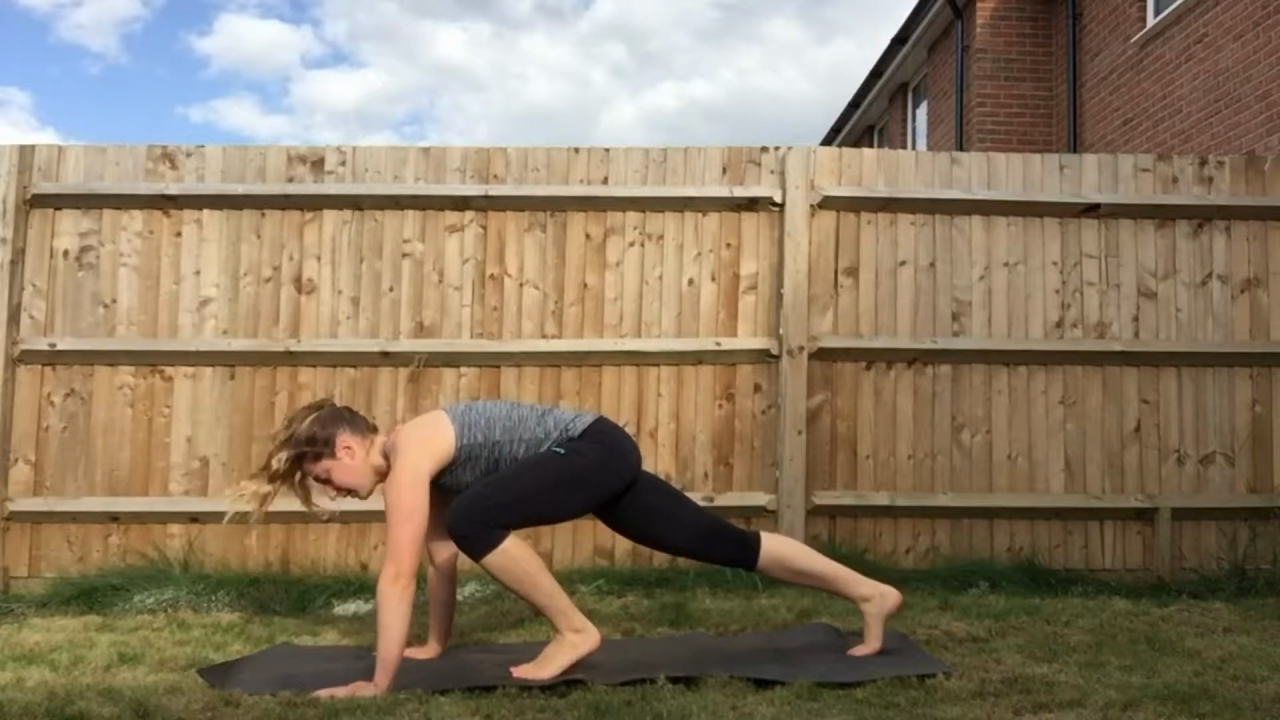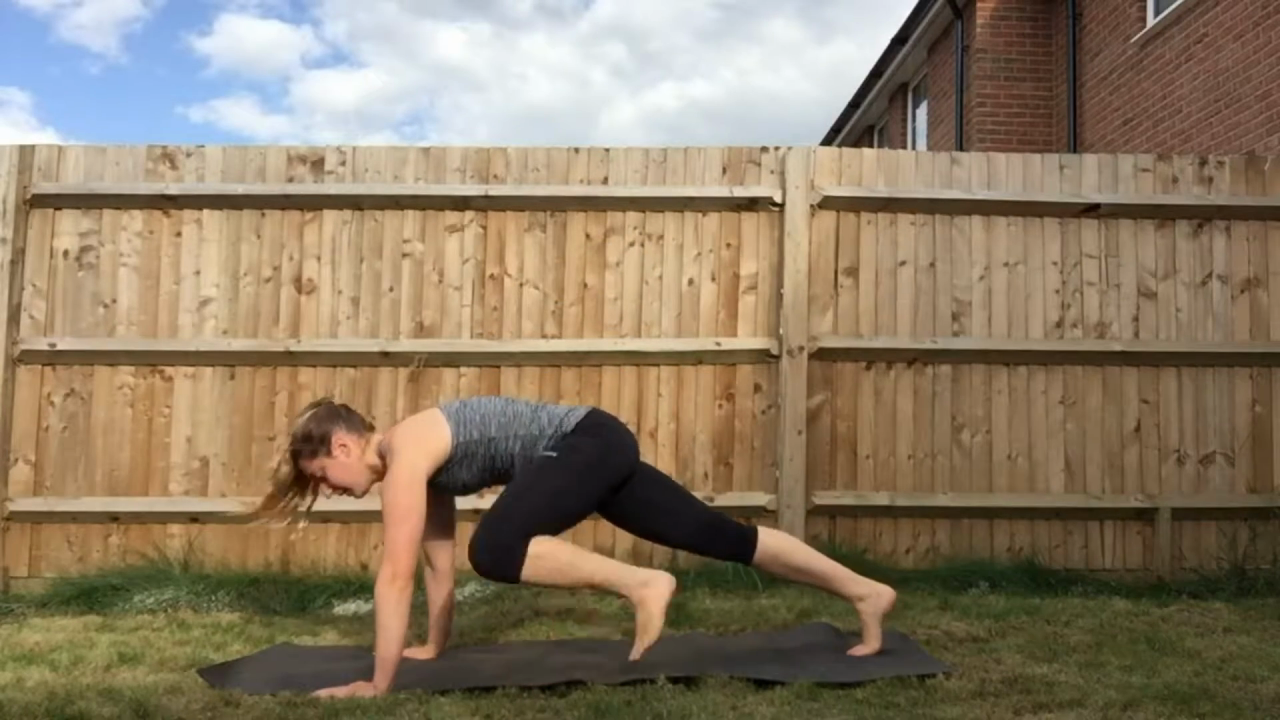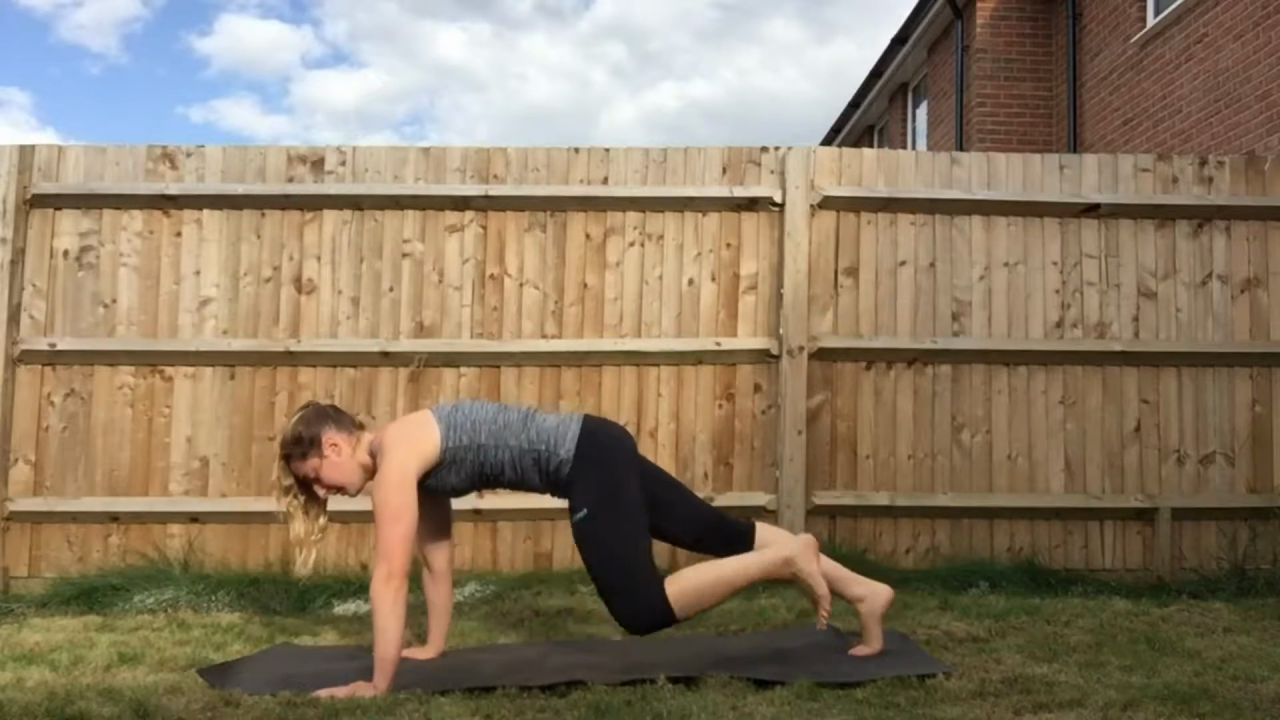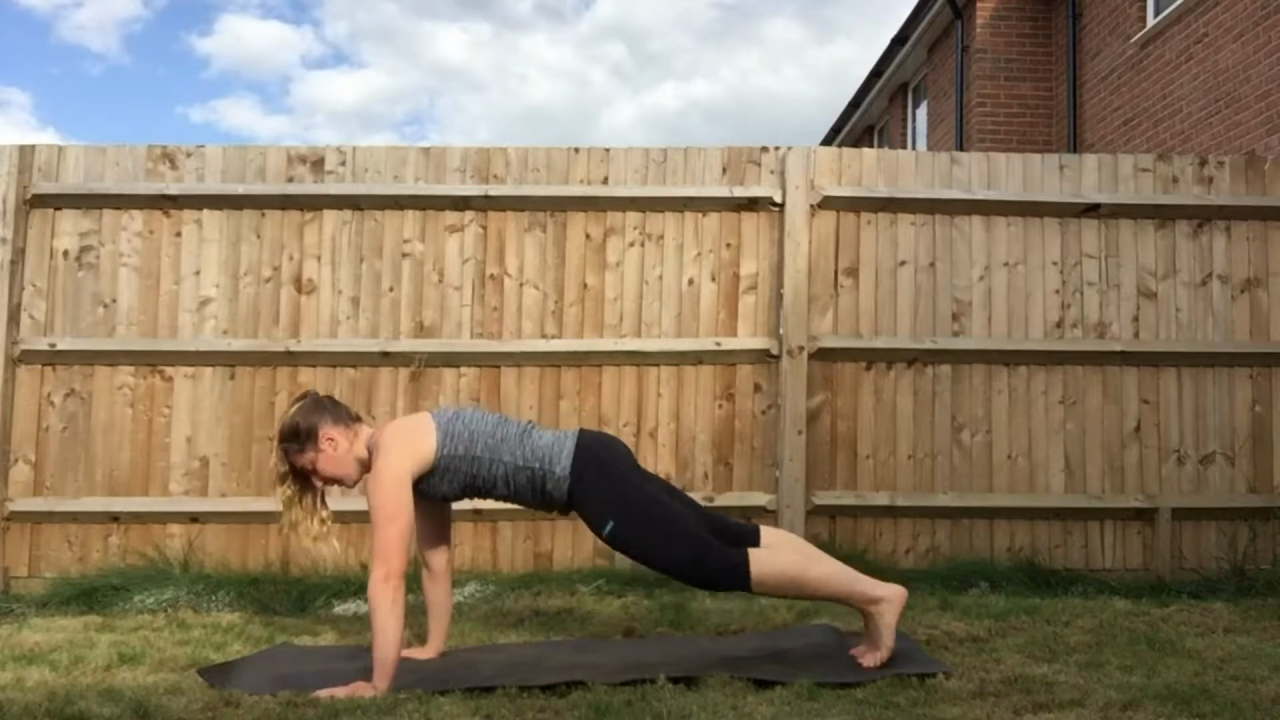
dt=0.2s
person 1, frame 1
left shoulder: (406, 457)
right shoulder: (422, 463)
left elbow: (398, 575)
right elbow: (440, 554)
left wrist: (378, 682)
right wrist: (434, 644)
left hip: (595, 447)
right hip: (595, 460)
left knee: (475, 518)
right knee: (719, 540)
left ankle: (573, 631)
right ankle: (868, 594)
person 1, frame 2
left shoulder: (405, 455)
right shoulder: (420, 460)
left elbow: (394, 575)
right elbow: (438, 555)
left wrist: (378, 682)
right wrist: (433, 645)
left hip: (589, 441)
right hip: (590, 450)
left knee: (493, 550)
right knee: (718, 534)
left ankle: (640, 584)
right ankle: (864, 592)
person 1, frame 3
left shoulder: (394, 456)
right shoulder: (415, 462)
left elbow: (390, 576)
right elbow: (436, 557)
left wrist: (378, 682)
right wrist: (433, 646)
left hip: (586, 453)
right hip: (590, 451)
left knee: (641, 609)
right knee: (718, 533)
left ankle: (790, 560)
right ankle: (861, 590)
person 1, frame 4
left shoulder: (388, 455)
right shoulder: (413, 454)
left elbow: (386, 577)
right elbow: (435, 556)
left wrist: (379, 683)
right wrist: (433, 646)
left hip: (585, 472)
right hip: (587, 465)
left knee: (715, 564)
right knee: (724, 537)
left ankle: (878, 596)
right ankle: (870, 591)
